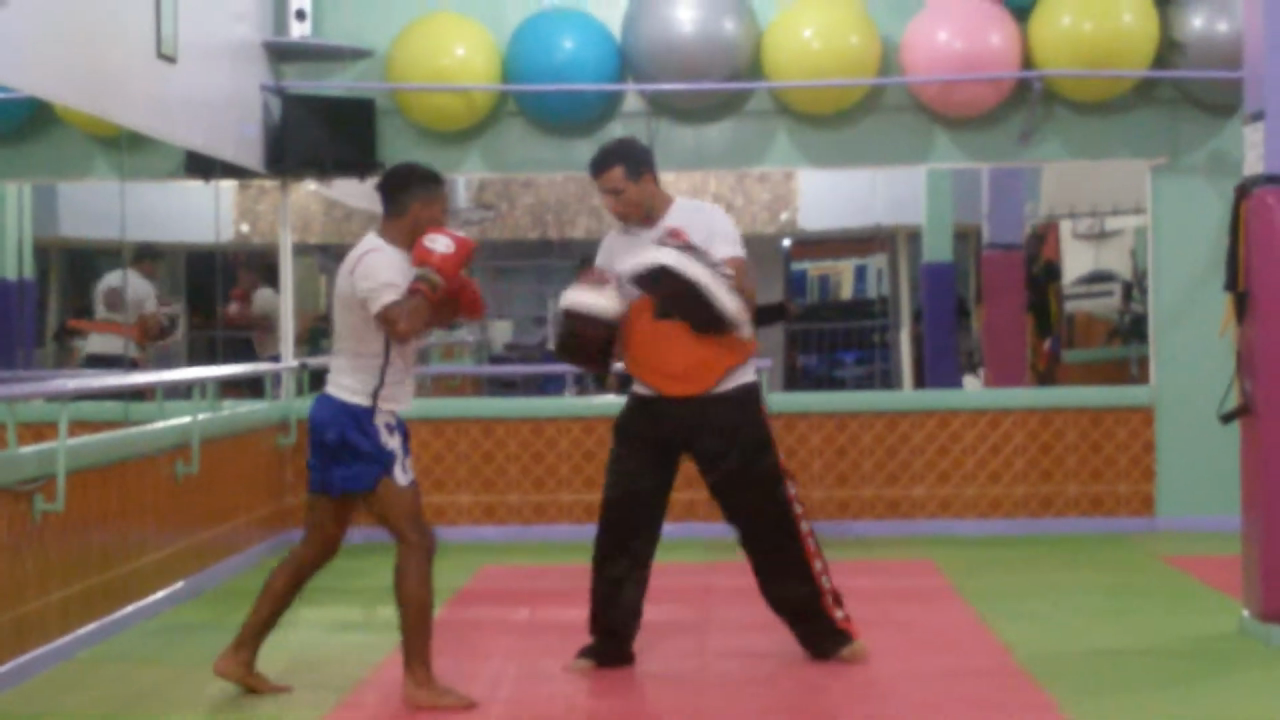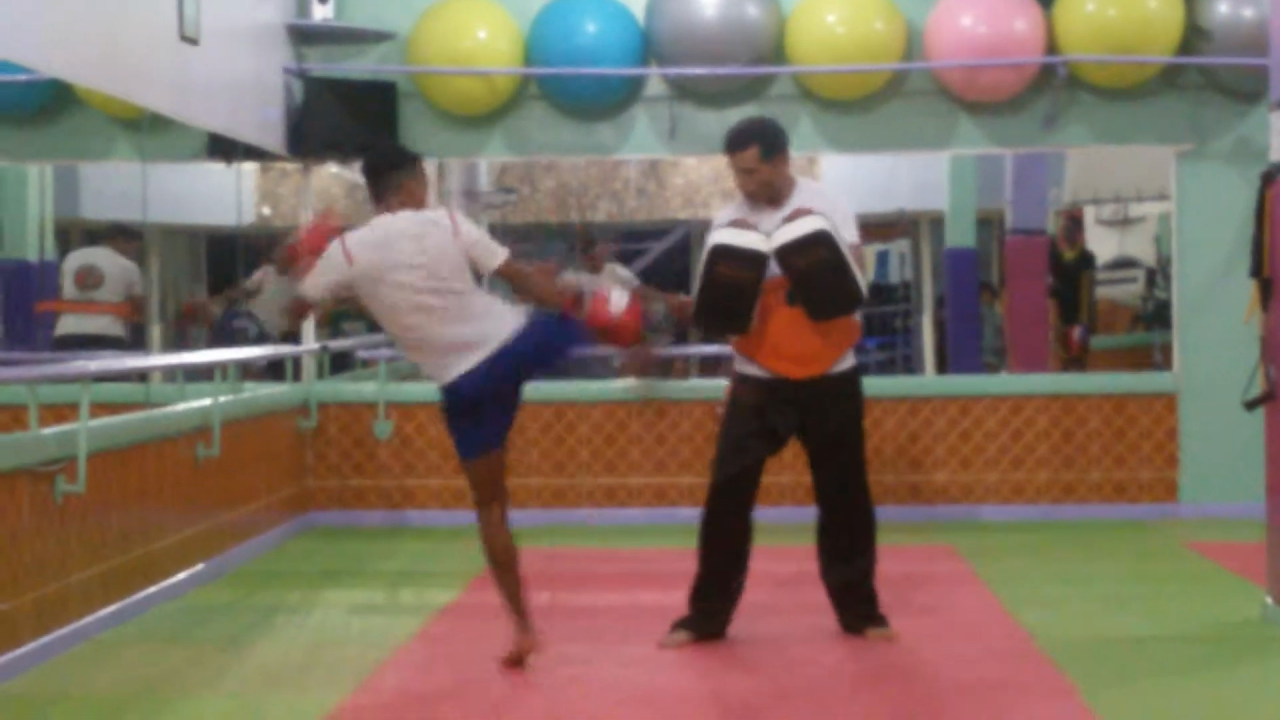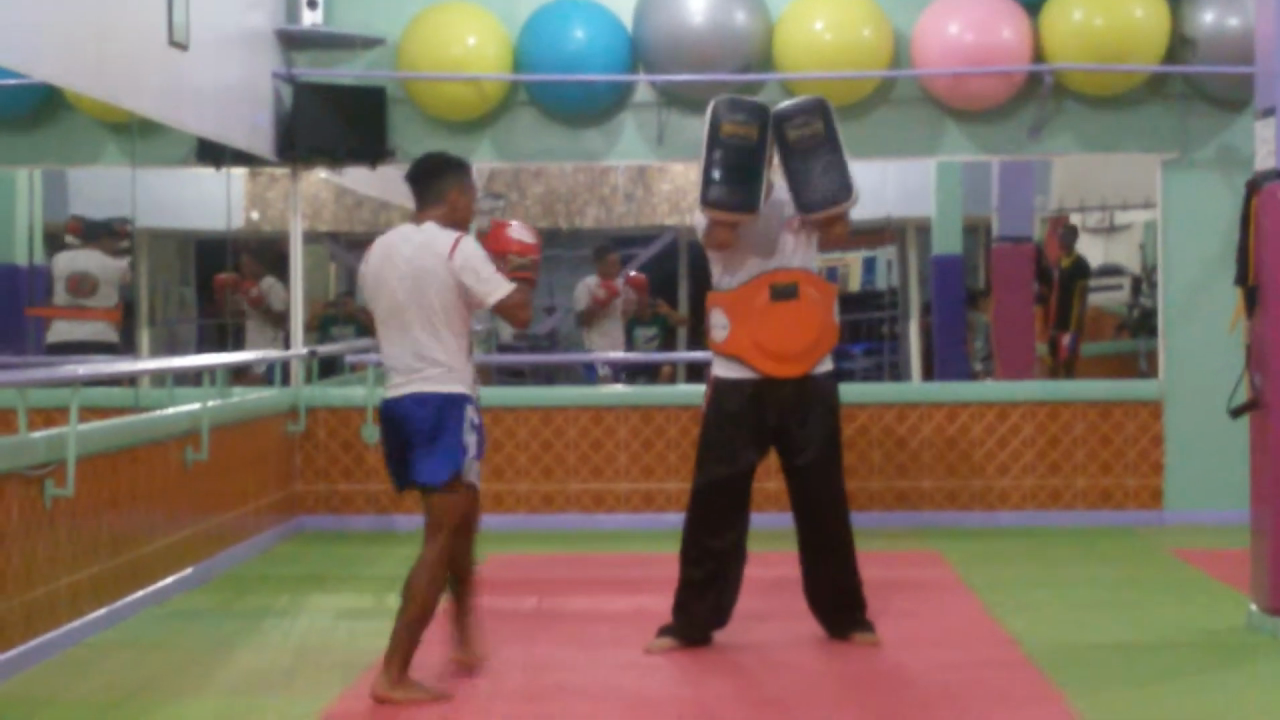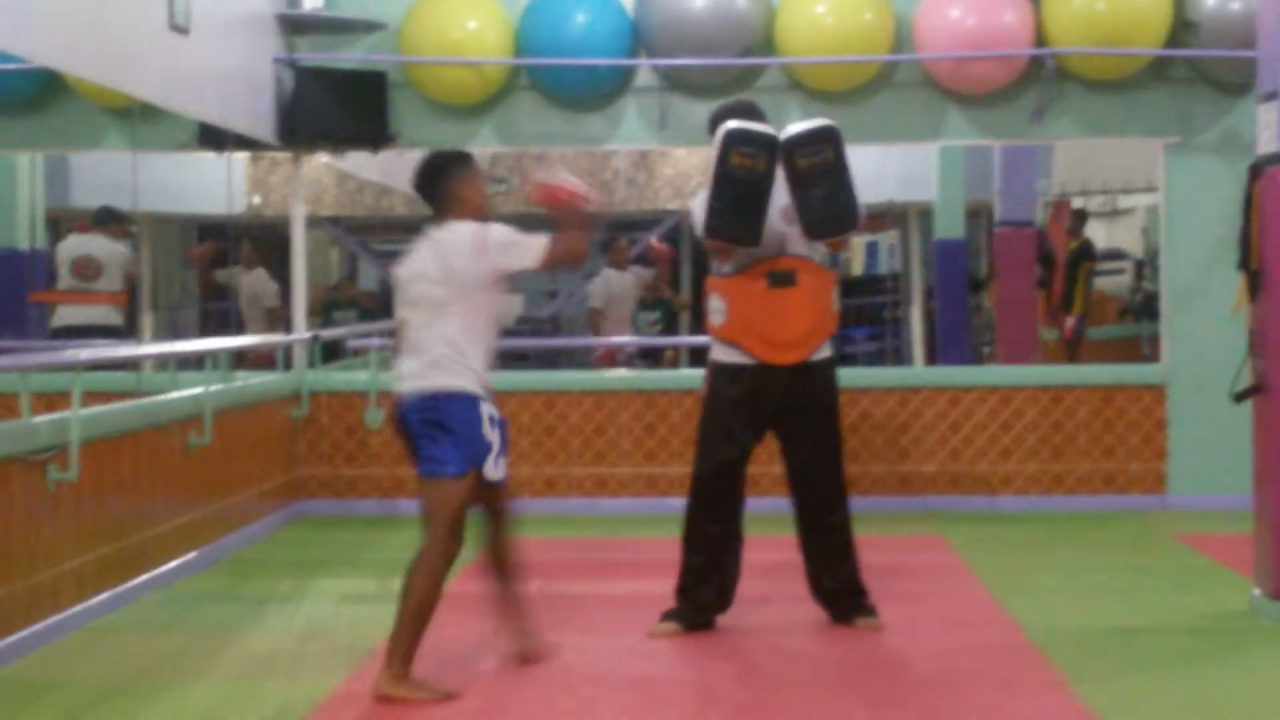
dt=0.5s
person 1, frame 1
left shoulder: (387, 257)
right shoulder: (378, 261)
left elbow: (408, 324)
right elbow: (397, 326)
left wrist: (440, 303)
right wrist: (431, 282)
left hip: (345, 414)
right hip: (358, 418)
left knee: (317, 546)
right knee: (417, 543)
left ankle: (238, 656)
right ankle: (421, 682)
person 1, frame 2
left shoulder: (344, 252)
right shoulder: (445, 225)
left elbow: (298, 309)
right elbow: (527, 280)
left wrist: (308, 265)
right wrist: (585, 306)
left hip: (463, 389)
right hip: (509, 343)
left knee: (490, 508)
right knee: (582, 319)
left ankle: (521, 627)
person 1, frame 3
left shoulder: (377, 251)
right shoulder: (460, 248)
right elbow: (519, 314)
right wrist: (523, 277)
left hip: (397, 402)
right hip: (443, 403)
left knee: (458, 523)
right knee: (444, 539)
left ankle: (464, 640)
right ankle: (392, 674)
person 1, frame 4
left shoulder: (414, 258)
right shoulder: (485, 239)
right elbow: (570, 250)
right wrist: (576, 219)
left hip: (418, 400)
right hip: (453, 402)
left knee: (497, 511)
right knee: (443, 537)
left ankle: (518, 626)
right ankle: (397, 673)
person 2, frame 1
left shoulder: (704, 220)
right shoulder: (615, 243)
left elbow: (742, 294)
left hip: (725, 395)
right hip: (652, 401)
left knee: (767, 513)
right knee: (622, 518)
left ankle: (825, 629)
right ankle: (610, 642)
person 2, frame 2
left shoulder: (827, 205)
right shoulder: (729, 220)
left elbow: (852, 283)
left hip: (830, 376)
right hip: (759, 379)
left knee: (845, 495)
right knee: (728, 492)
left ankle: (858, 608)
right ankle: (707, 614)
person 2, frame 3
left shoulder: (800, 202)
right shoulder: (713, 213)
left elbow: (836, 231)
right elbow: (722, 236)
right wrist: (729, 178)
left hip: (809, 379)
right hip: (738, 382)
left knee: (823, 501)
right knee: (715, 501)
left ankle: (843, 615)
right ankle: (693, 621)
person 2, frame 4
right shoulder: (709, 201)
right elbow: (720, 249)
left wrist: (823, 183)
left hip: (807, 364)
right hip: (737, 367)
left knee: (821, 487)
right knee: (713, 486)
left ankle: (845, 599)
right ankle: (696, 605)
